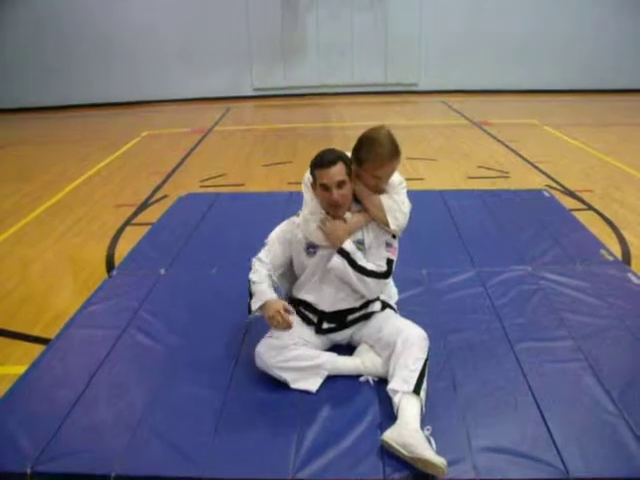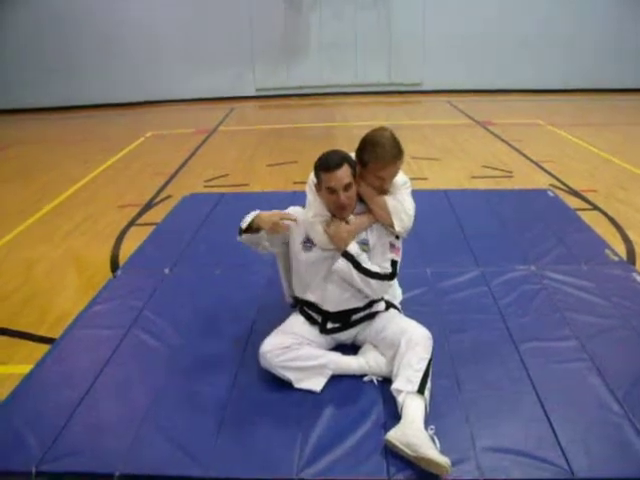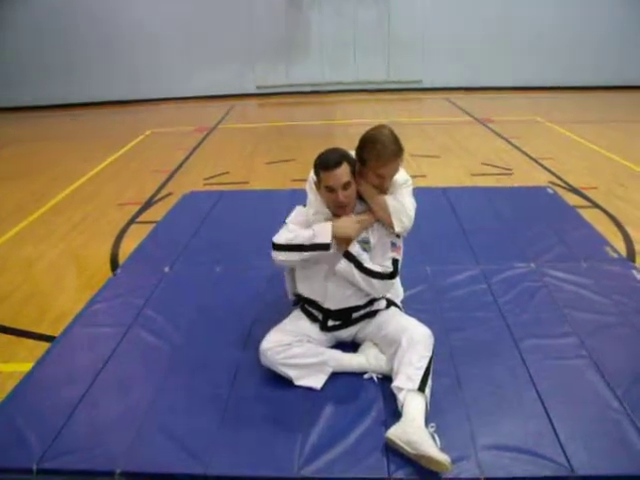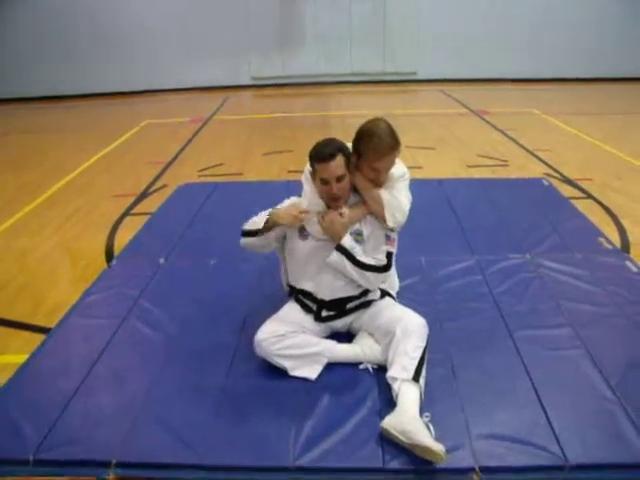
dt=0.7s
person 1, frame 1
left shoulder: (375, 224)
right shoulder: (296, 227)
left elbow: (375, 286)
right elbow: (262, 265)
left wrist: (343, 245)
right wrist: (268, 300)
left hip: (365, 315)
right hip: (312, 318)
left knee: (414, 338)
right knee: (267, 354)
left ankle: (408, 428)
right ankle: (365, 363)
person 1, frame 2
left shoulder: (378, 224)
right shoulder: (300, 219)
left elbow: (380, 286)
right elbow: (255, 239)
left wrist: (347, 247)
right wrist: (257, 220)
left hip: (368, 316)
right hip: (315, 318)
left knee: (418, 338)
right knee: (271, 353)
left ankle: (412, 426)
right ankle: (369, 363)
person 1, frame 3
left shoulder: (379, 222)
right shoulder: (306, 215)
left elbow: (382, 284)
right elbow: (280, 250)
left wrist: (349, 248)
right wrist: (333, 230)
left hip: (368, 313)
right hip: (316, 316)
left knee: (419, 336)
right knee: (271, 350)
left ankle: (412, 424)
right ankle: (370, 361)
person 1, frame 4
left shoulder: (373, 213)
right shoulder: (297, 207)
left elbow: (376, 276)
right elbow: (250, 239)
left wrist: (341, 239)
right wrist: (273, 217)
left hip: (363, 304)
right hip: (310, 307)
left knee: (413, 326)
right knee: (266, 341)
left ankle: (407, 414)
right ankle: (365, 350)
